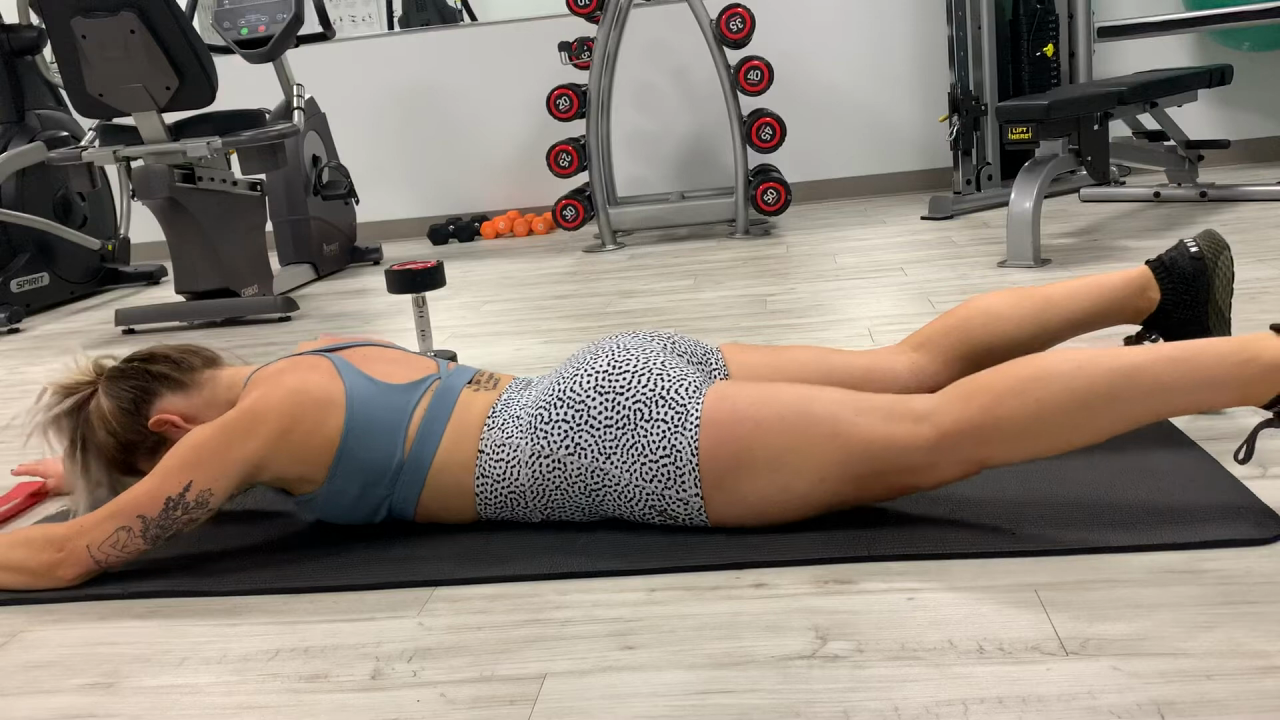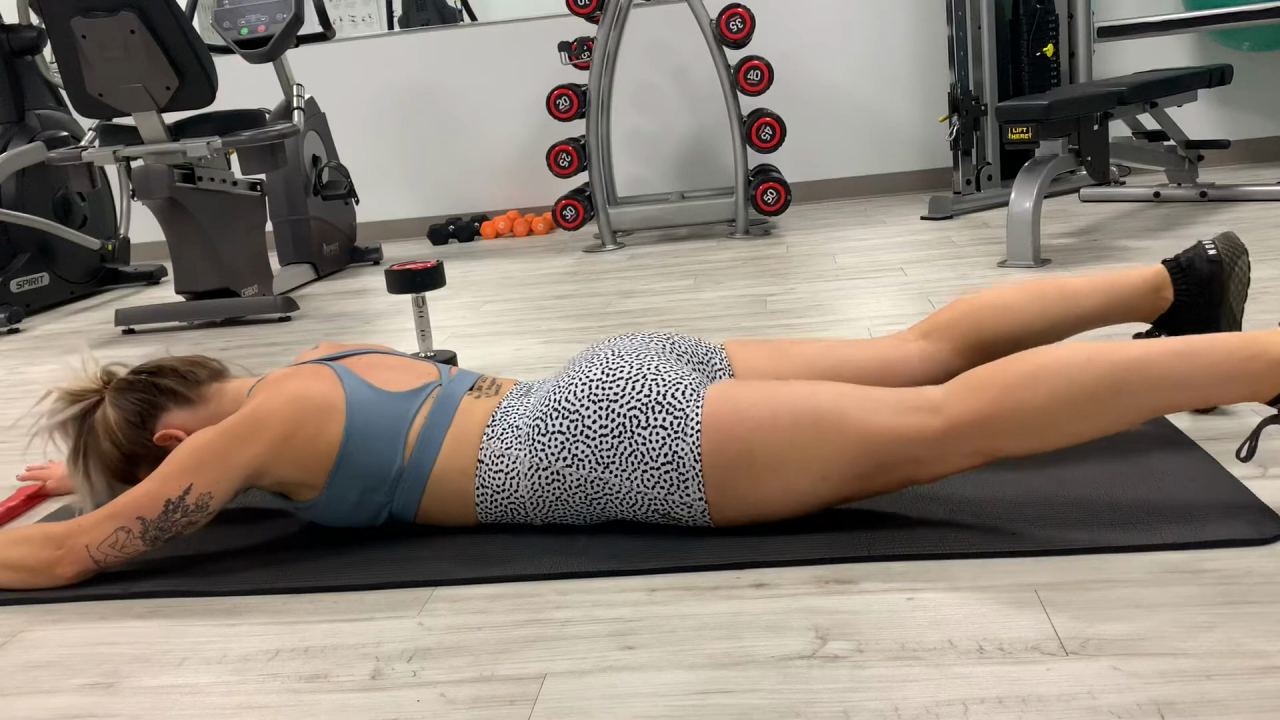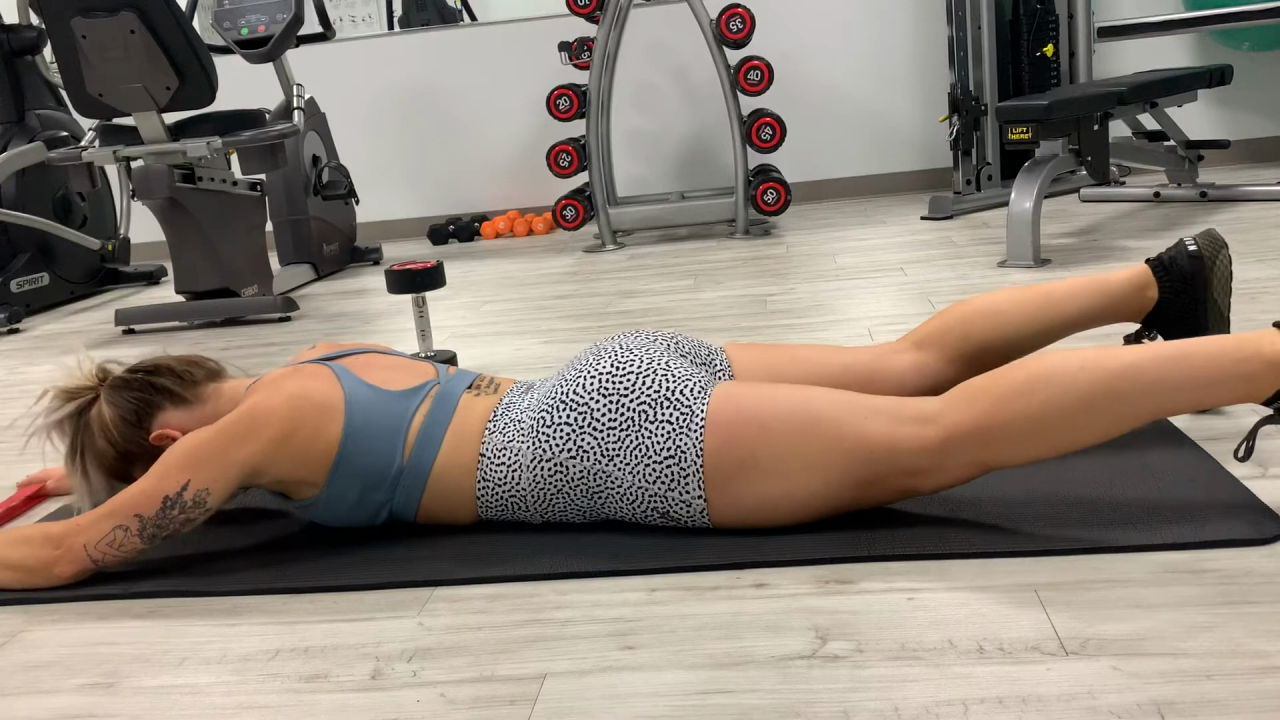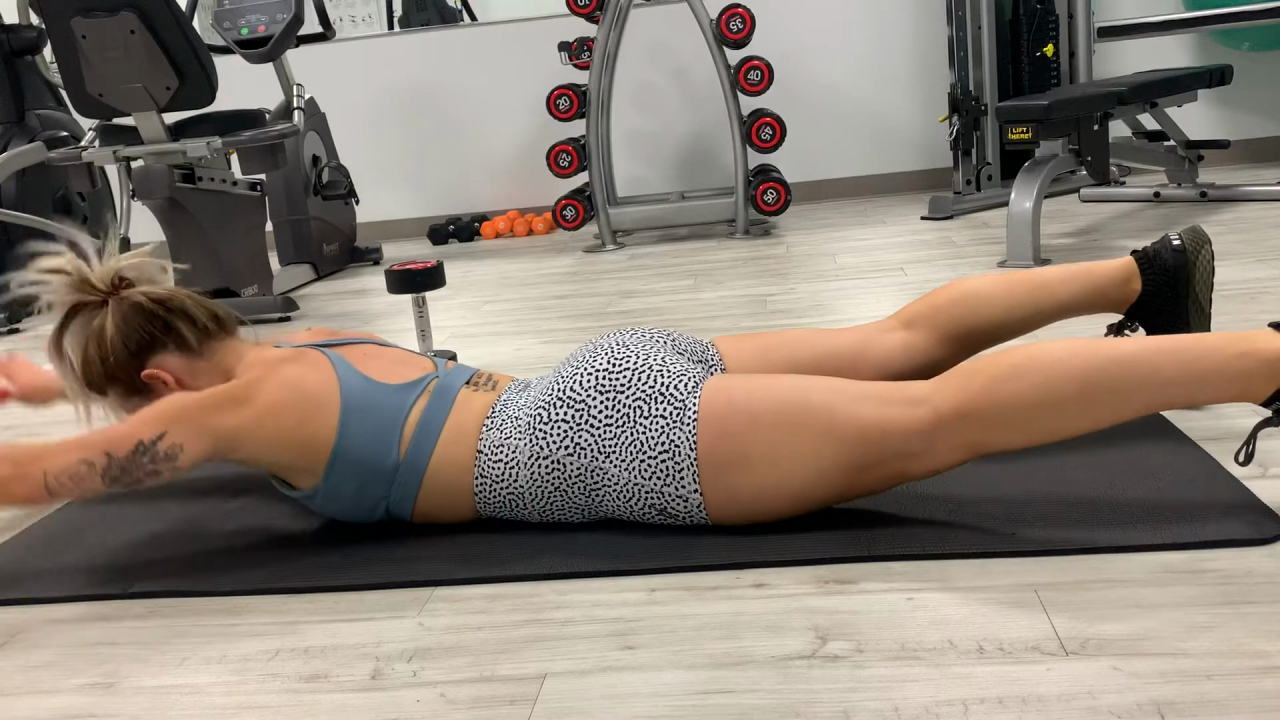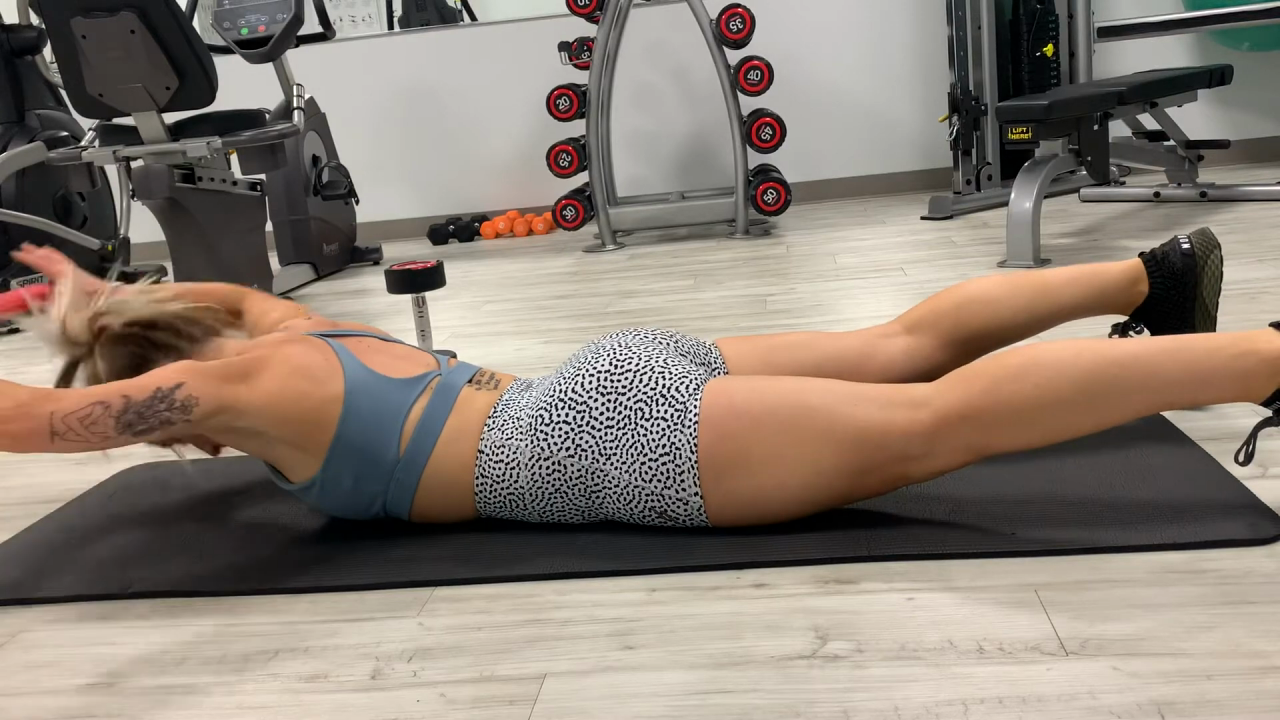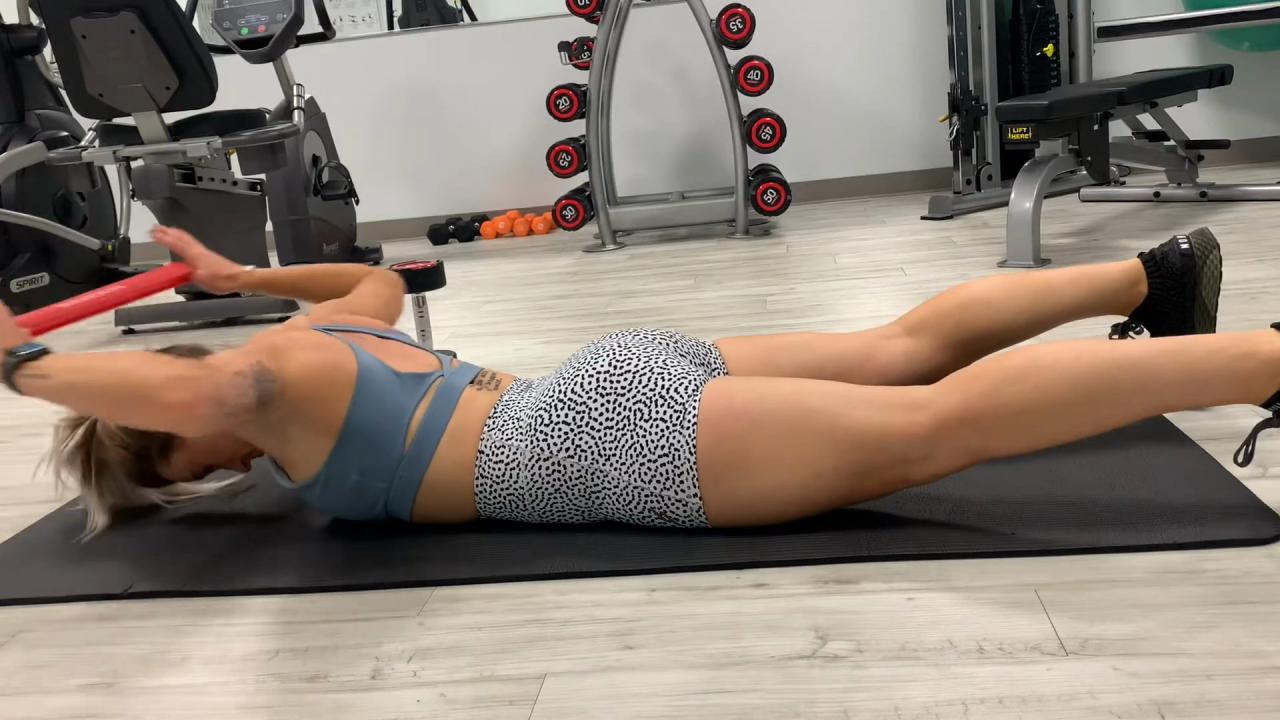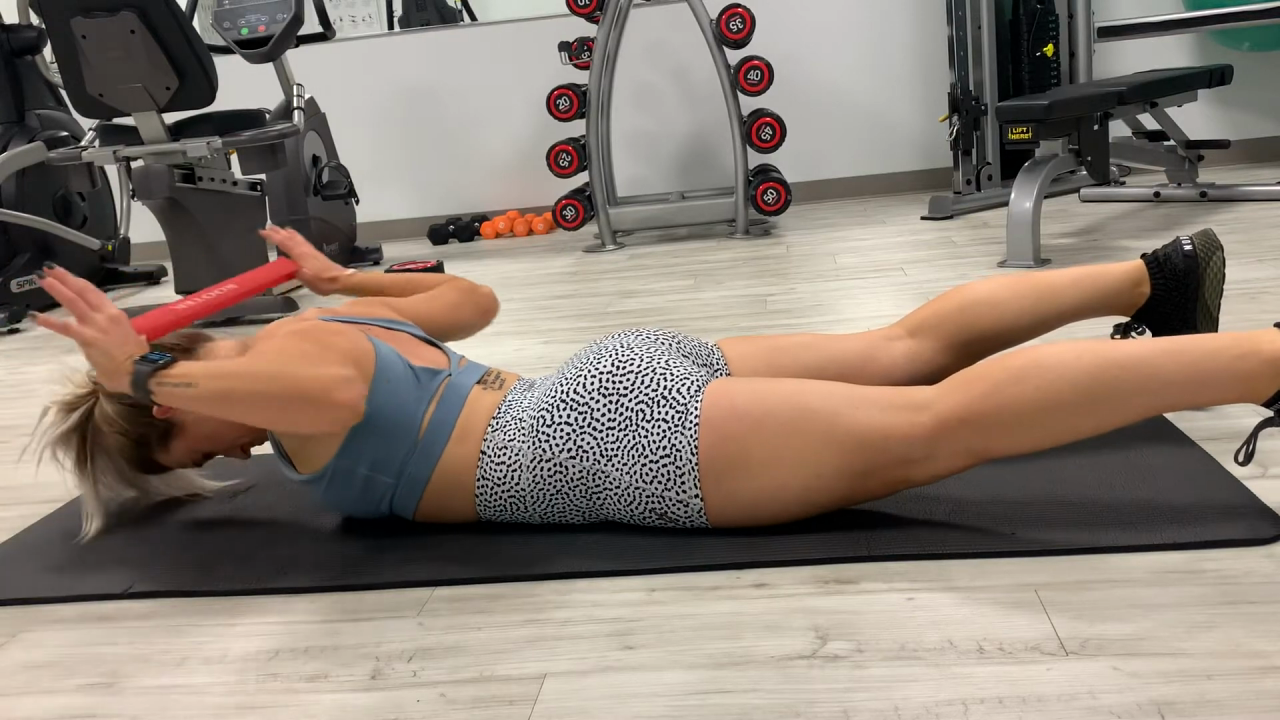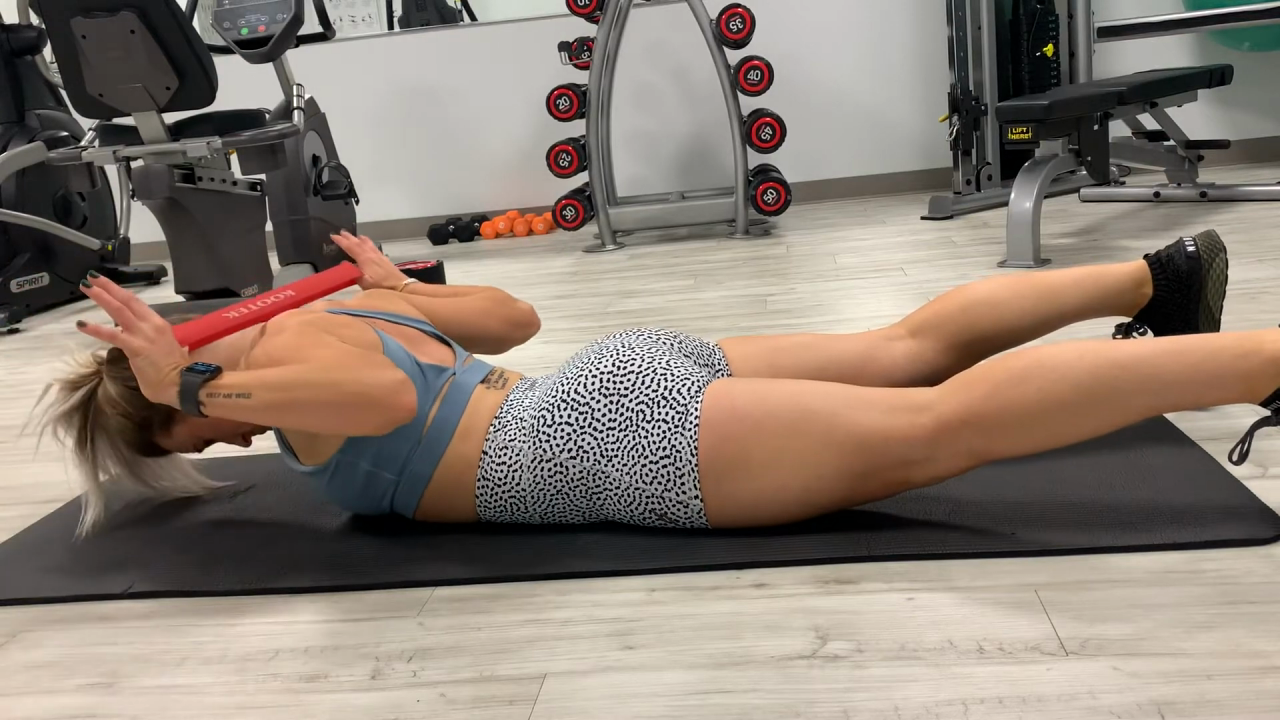
dt=0.3s
person 1, frame 1
left shoulder: (252, 427)
right shoulder: (308, 359)
left hip: (617, 443)
right hip: (623, 383)
left knee: (946, 433)
right knee: (915, 367)
right ankle: (1159, 285)
person 1, frame 2
left shoulder: (251, 434)
right shoulder: (318, 362)
left hip: (617, 448)
right hip: (625, 381)
left knee: (948, 426)
right knee: (925, 351)
right ankle: (1178, 283)
person 1, frame 3
left shoulder: (251, 434)
right shoulder: (312, 359)
left hip: (621, 445)
right hip: (625, 383)
left knee: (950, 436)
right knee: (918, 363)
right ankle: (1159, 283)
person 1, frame 4
left shoulder: (232, 408)
right shoulder: (303, 346)
left hip: (613, 445)
right hip: (622, 378)
left knee: (940, 421)
right knee: (902, 345)
right ankle: (1145, 278)
person 1, frame 5
left shoulder: (243, 389)
right shoulder: (300, 335)
right elbow: (256, 293)
right wrist: (123, 298)
left hip: (615, 444)
right hip: (621, 380)
left knee: (940, 423)
right knee: (904, 347)
right ankle: (1152, 277)
person 1, frame 6
left shoulder: (273, 373)
right shoulder: (324, 334)
left elbow: (155, 389)
right elbow: (380, 279)
right wrist: (241, 275)
left hip: (615, 443)
right hip: (625, 379)
left knee: (937, 427)
right knee: (906, 349)
right ankle: (1151, 276)
person 1, frame 7
left shoulder: (268, 367)
right shoulder: (325, 318)
left elbow: (346, 400)
right elbow: (472, 299)
left wrist: (148, 373)
left hip: (619, 441)
right hip: (625, 379)
left knee: (940, 426)
right knee: (902, 351)
right ankle: (1153, 279)
person 1, frame 8
left shoulder: (267, 359)
right shoulder: (331, 312)
left elbow: (386, 404)
left wrist: (195, 382)
left hip: (618, 445)
right hip: (624, 376)
left knee: (942, 427)
right knee: (906, 350)
right ankle: (1158, 279)
